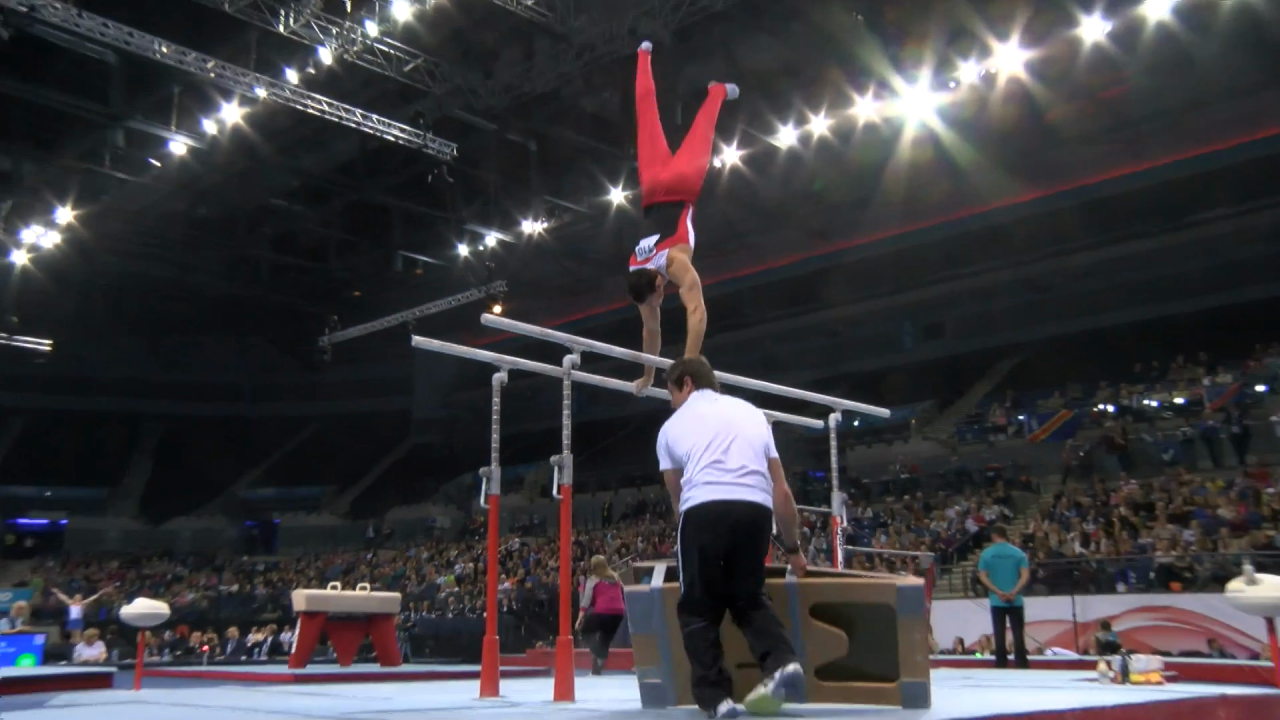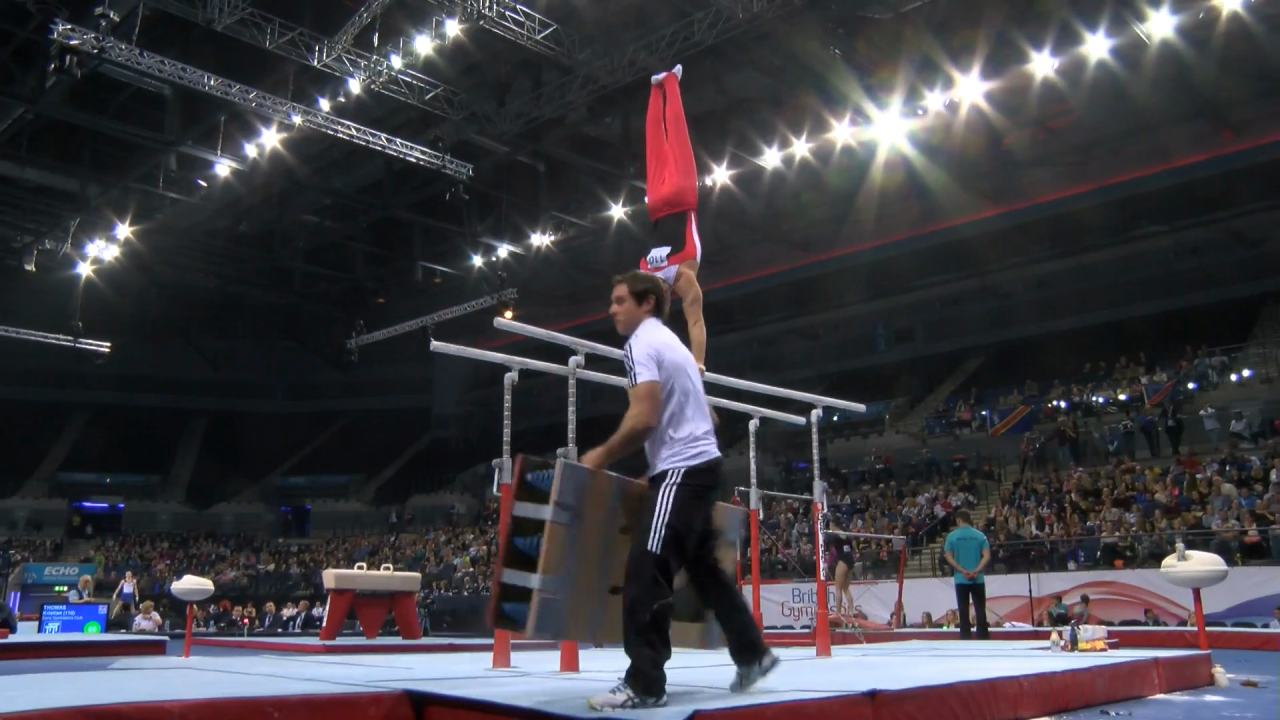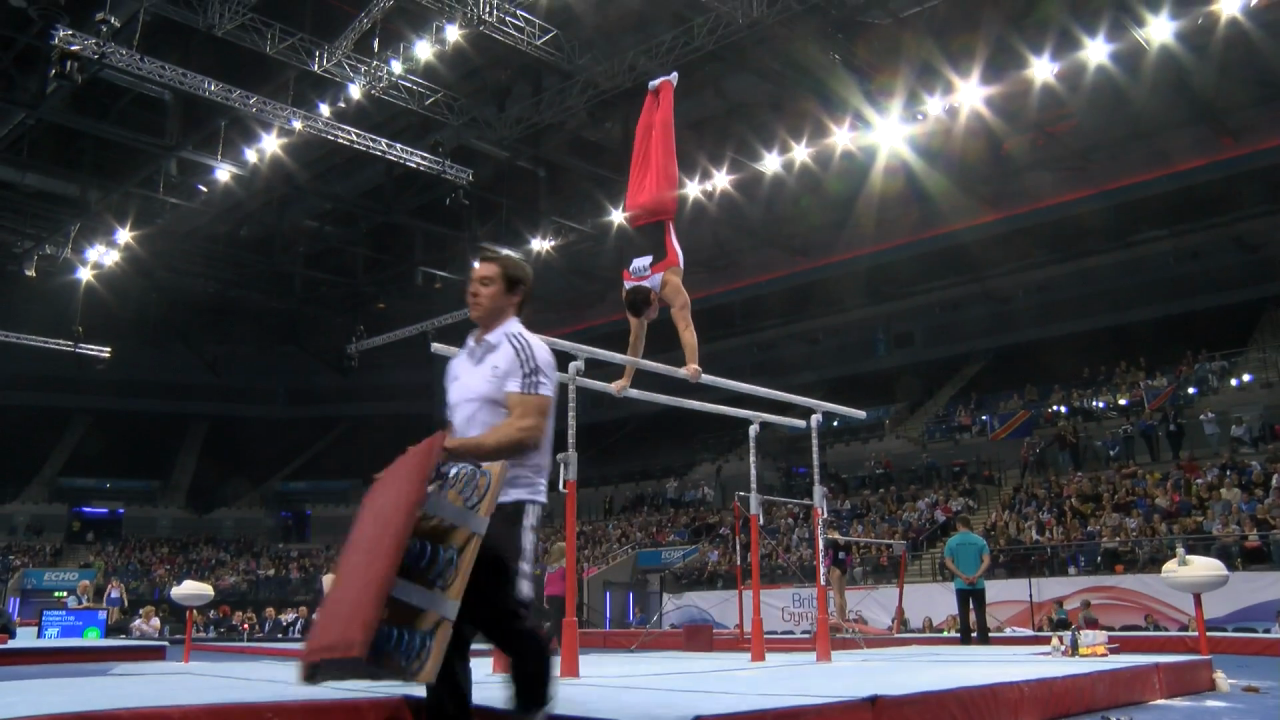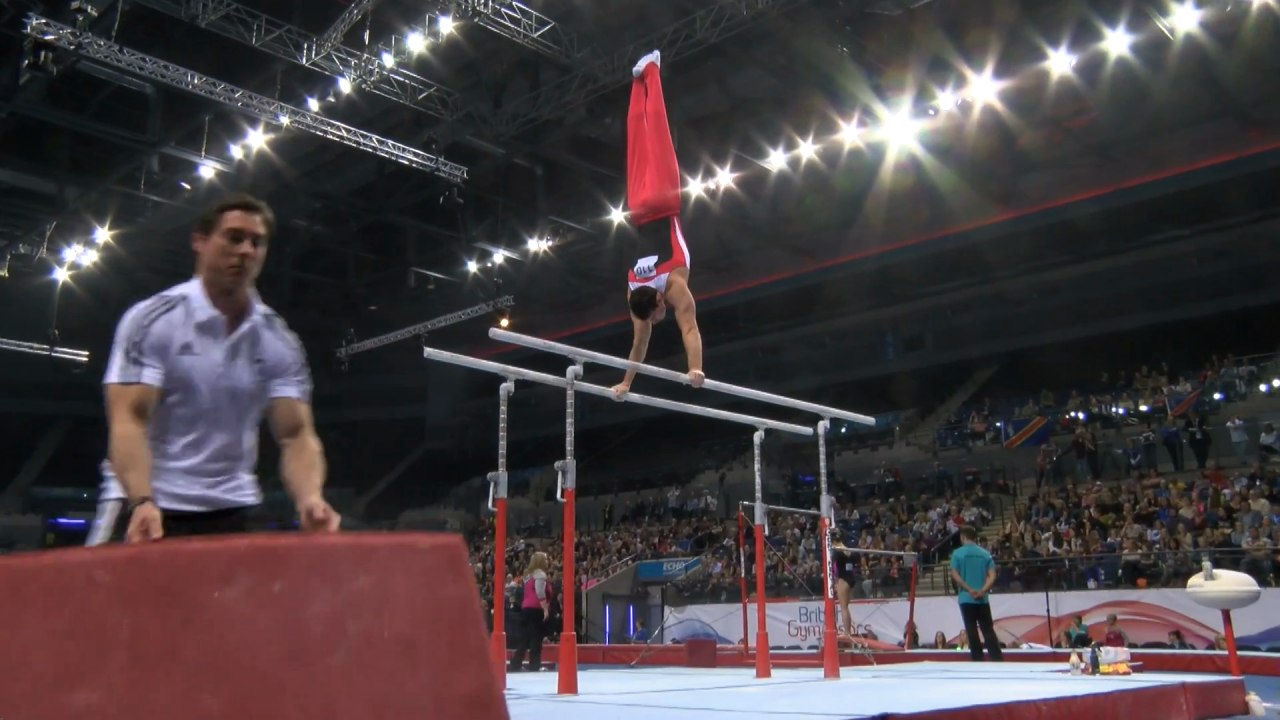
dt=0.7s
person 1, frame 1
left shoulder: (672, 426)
right shoulder: (751, 412)
left elbow: (678, 500)
right elbow: (782, 492)
left wrist: (695, 542)
right wrist: (792, 548)
left hip: (704, 509)
right hip: (755, 509)
left knee: (698, 609)
right knee: (748, 597)
right ankle: (781, 663)
person 1, frame 2
left shoulder: (642, 343)
right shoulder: (670, 343)
left elbow: (643, 418)
left wrist: (601, 455)
left hip: (684, 467)
right hip: (700, 463)
left knee: (646, 567)
right knee: (702, 568)
left ankle: (644, 683)
right ankle: (752, 654)
person 1, frame 3
left shoulder: (523, 350)
right shoulder: (459, 362)
left elbow: (527, 430)
left wrist: (454, 450)
left hip: (509, 504)
left knee: (497, 614)
left ankle: (531, 680)
person 1, frame 4
left shoulder: (280, 344)
right shoulder: (150, 321)
left elbow: (297, 436)
right elbow: (128, 419)
left wrist: (311, 500)
right wrist: (142, 503)
left hip: (231, 513)
right hip: (151, 509)
person 2, frame 1
left shoulder: (676, 265)
right shoulder: (641, 273)
left elbow: (697, 313)
right elbow: (651, 329)
left wrist: (690, 358)
right wrist: (648, 374)
left hip: (676, 190)
right hip: (656, 193)
left knee: (697, 138)
right knee: (648, 121)
right ankle: (643, 58)
person 2, frame 2
left shoulder: (682, 278)
right shoulder: (649, 279)
left elbow: (696, 323)
left wrist: (697, 361)
left hip: (678, 202)
right hip: (662, 206)
left knee: (673, 134)
right knee: (657, 141)
left ankle: (670, 82)
right ankle: (660, 88)
person 2, frame 3
left shoulder: (669, 284)
right shoulder: (632, 289)
left elbow: (686, 327)
right elbow: (636, 339)
left wrist: (692, 363)
right wrist: (626, 378)
left hip: (657, 211)
right hip: (638, 213)
left knee: (660, 140)
right knee: (645, 146)
left ankle: (664, 88)
right ankle: (656, 93)
person 2, frame 4
left shoulder: (675, 285)
right shoulder: (637, 290)
left elbow: (690, 331)
right elbow: (639, 342)
left wrist: (695, 369)
right wrist: (626, 382)
left hip: (660, 208)
right hip: (644, 211)
left knee: (654, 129)
right knee: (640, 133)
left ankle: (649, 71)
